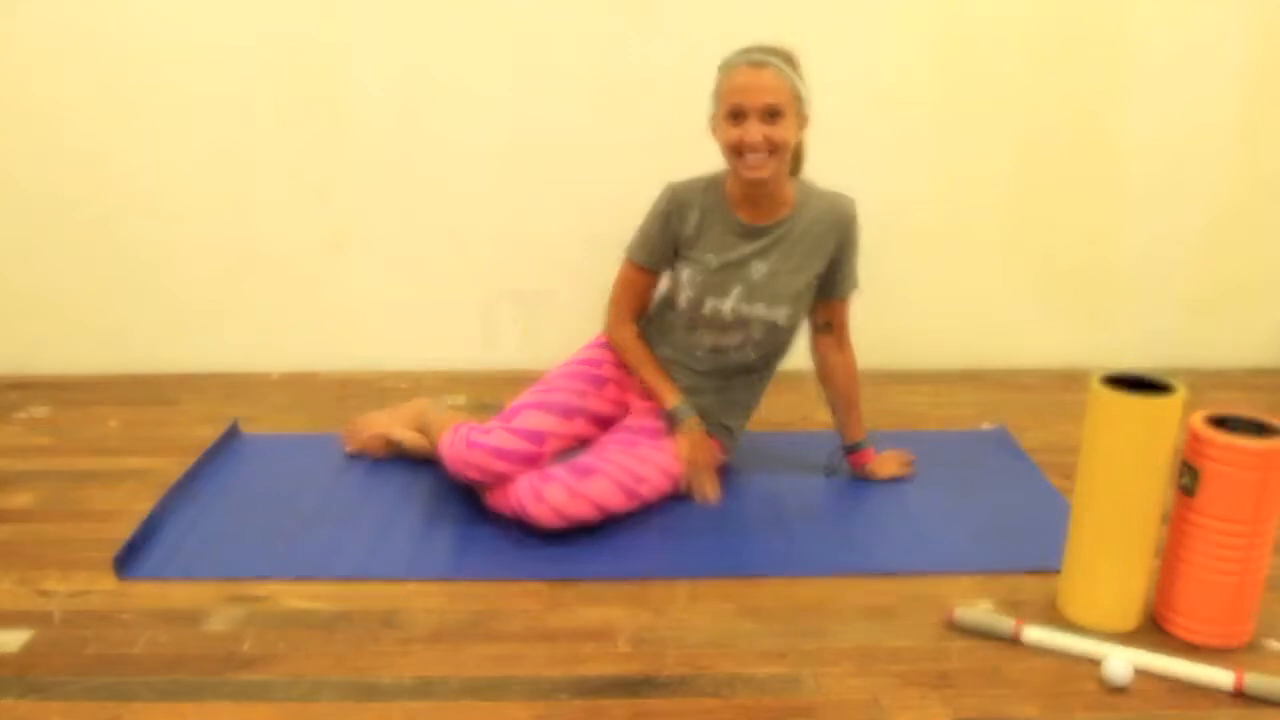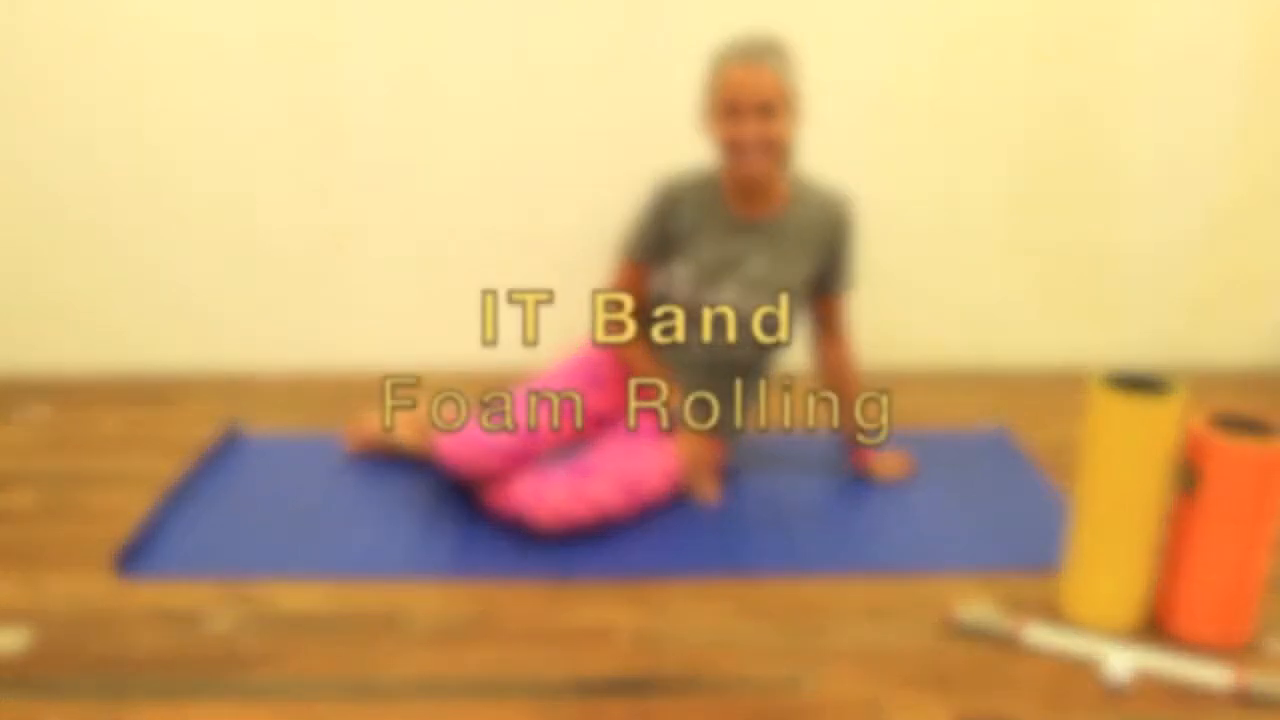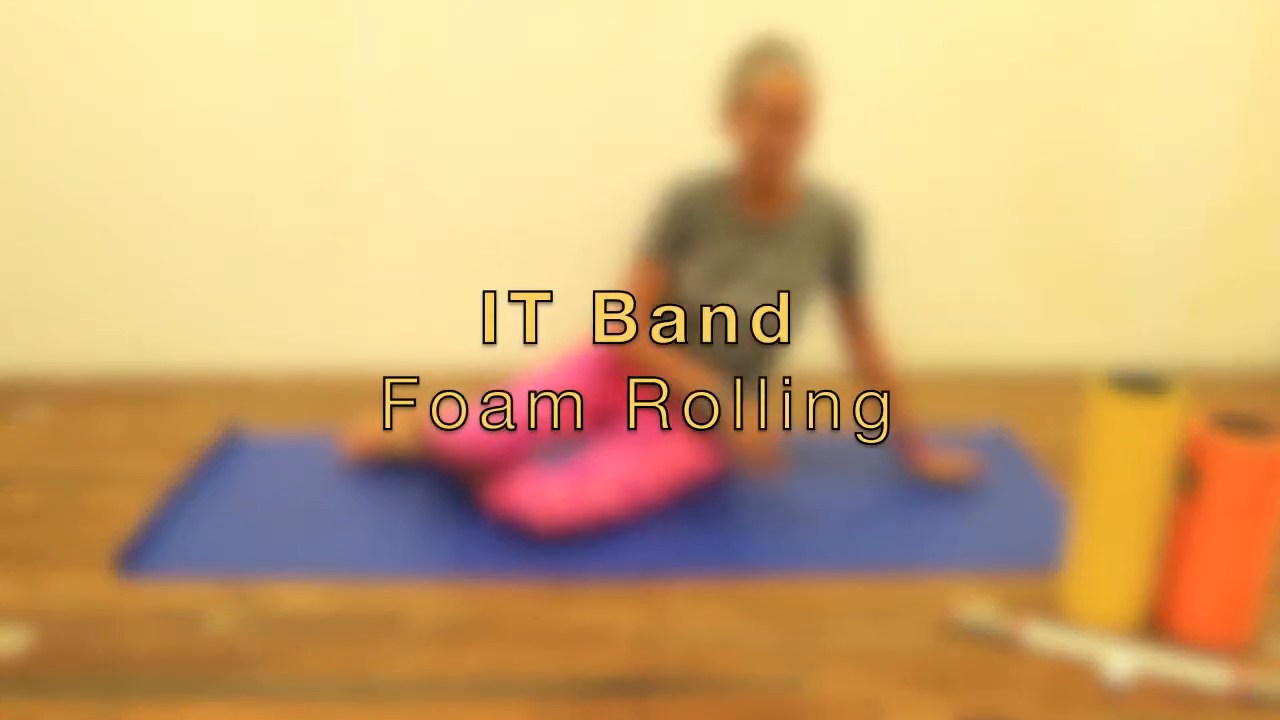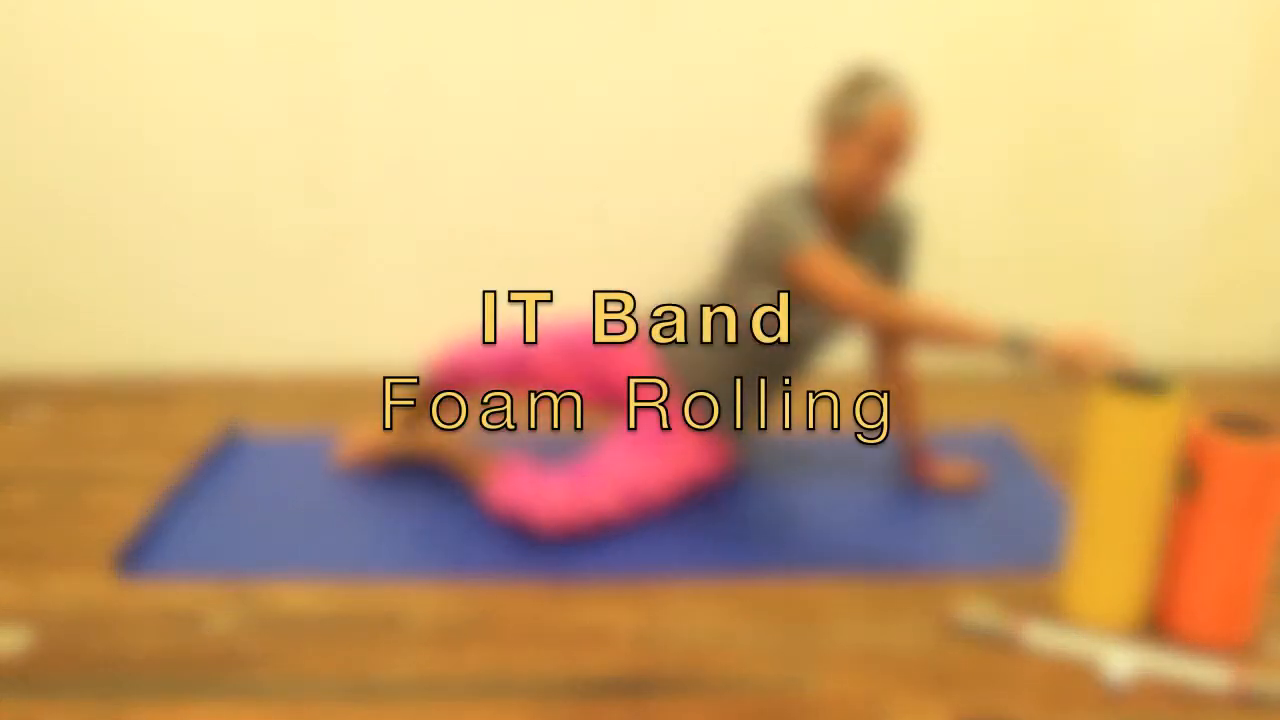
dt=0.4s
person 1, frame 1
left shoulder: (831, 219)
right shoulder: (683, 204)
left elbow: (830, 338)
right elbow: (620, 322)
left wrist: (859, 450)
right wrist: (681, 412)
left hip: (704, 421)
right hip: (628, 370)
left knee: (547, 501)
right knee: (488, 460)
left ankle: (436, 438)
right ankle: (431, 417)
person 1, frame 2
left shoulder: (825, 217)
right shoulder: (677, 200)
left elbow: (830, 335)
left wrist: (861, 448)
right wrist: (681, 412)
left hip: (699, 418)
right hip: (623, 369)
left knee: (546, 505)
right knee: (483, 458)
left ankle: (425, 441)
right ankle: (428, 429)
person 1, frame 3
left shoulder: (831, 221)
right shoulder: (689, 202)
left elbow: (862, 336)
right elbow: (628, 329)
left wrist: (912, 447)
right wrist: (725, 402)
left hip: (694, 428)
right hip: (626, 371)
left knee: (545, 505)
right knee: (475, 440)
left ankle: (431, 445)
right ankle: (425, 434)
person 1, frame 4
left shoulder: (890, 230)
right shoulder: (784, 210)
left elbow: (891, 349)
right elbow: (870, 309)
left wrist: (918, 458)
right wrist: (1028, 342)
left hip: (703, 429)
right hip: (652, 356)
left knee: (546, 507)
right knee: (472, 363)
left ankle: (441, 450)
right ankle: (413, 427)
